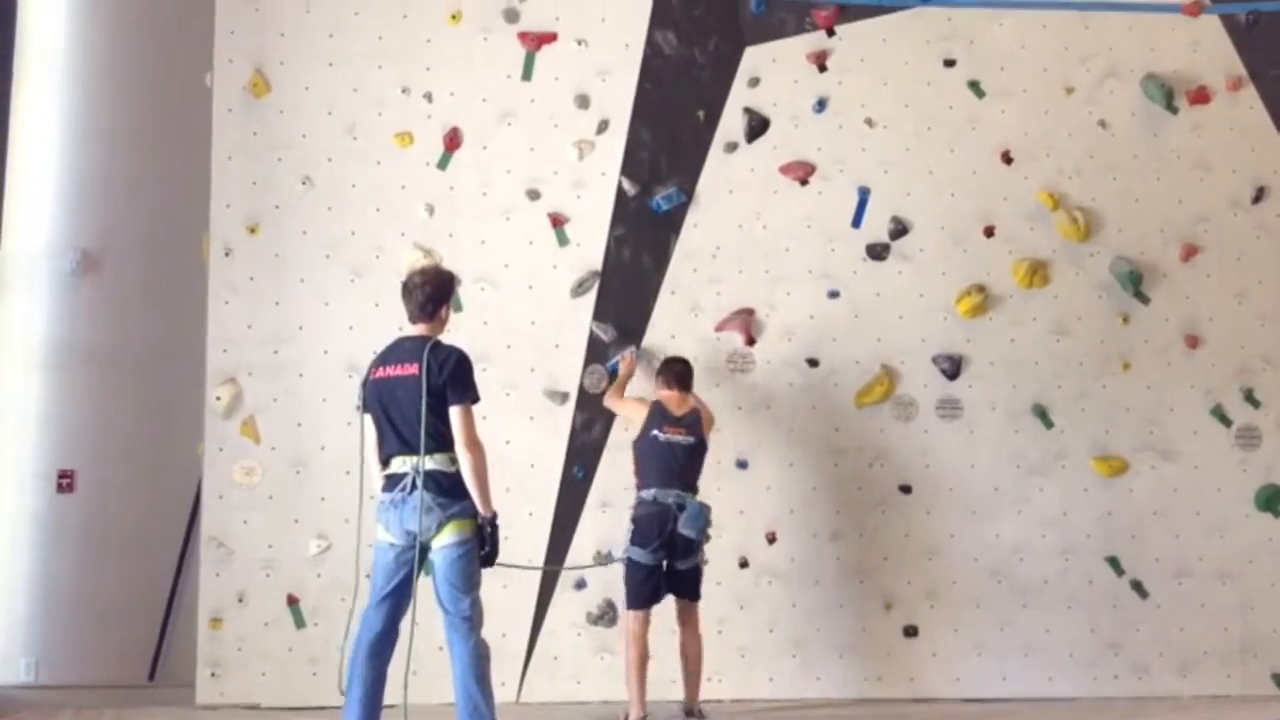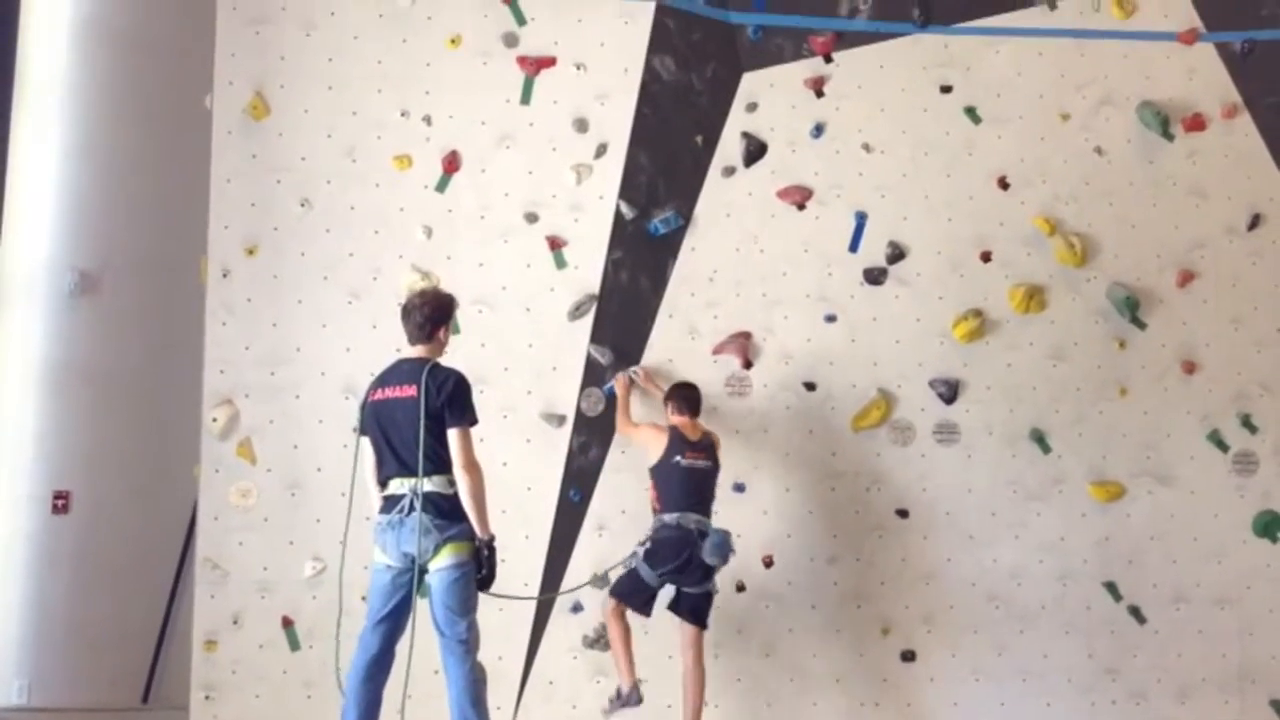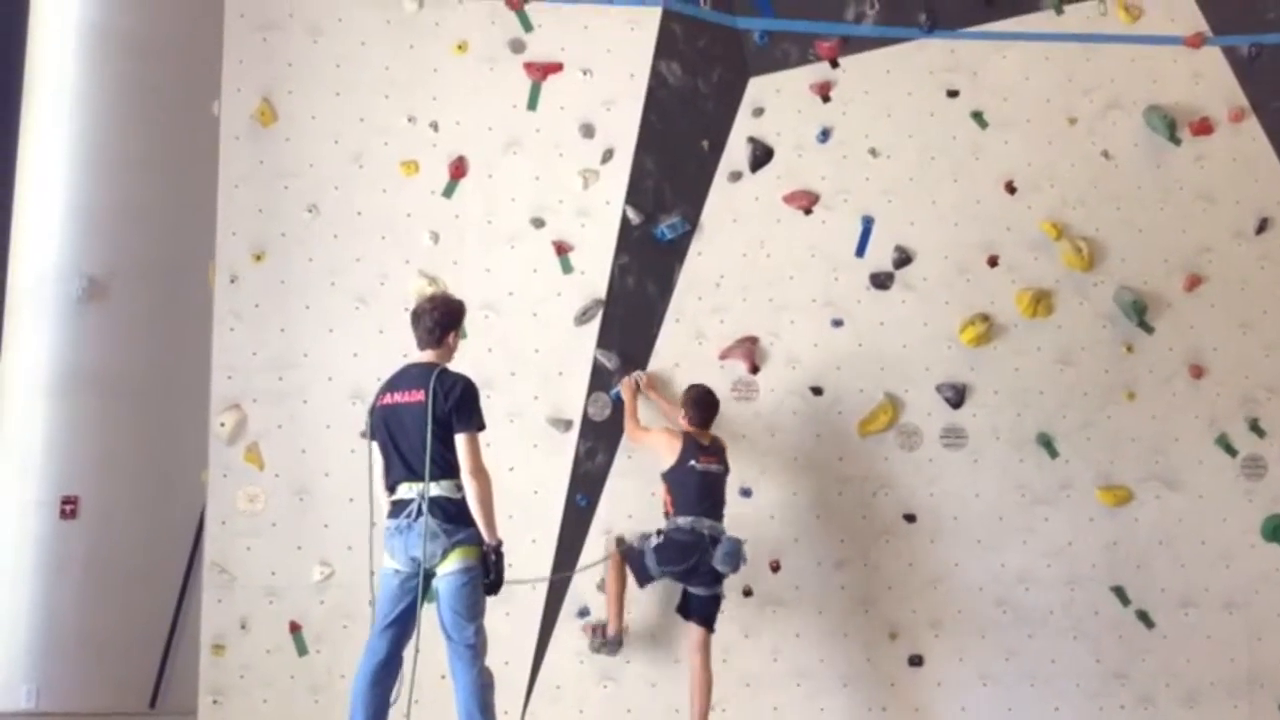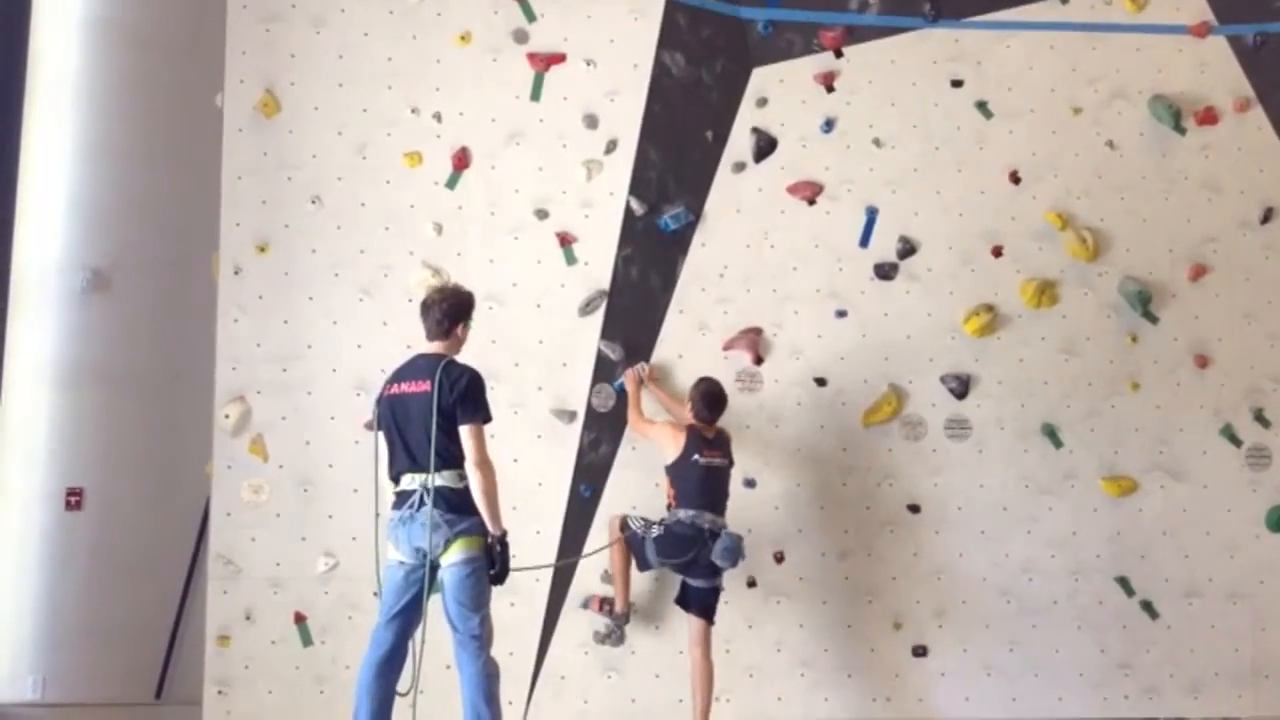
dt=0.3s
person 1, frame 1
left shoulder: (378, 366)
right shoulder: (449, 359)
left elbow: (373, 449)
right elbow: (466, 445)
right wrist: (487, 514)
left hip: (394, 502)
right hip: (445, 502)
left knee: (378, 622)
right knee: (462, 624)
person 1, frame 2
left shoulder: (377, 387)
right shoulder: (447, 381)
left elbow: (371, 471)
right elbow: (464, 467)
right wrist: (485, 537)
left hip: (392, 523)
right hip: (442, 523)
left knee: (374, 643)
right knee: (458, 646)
person 1, frame 3
left shoulder: (386, 392)
right shoulder: (456, 386)
left elbow: (384, 473)
right elbow: (471, 472)
right wrist: (492, 542)
left hip: (400, 528)
right hip: (450, 527)
left knee: (382, 648)
right knee: (465, 650)
person 1, frame 4
left shoulder: (394, 381)
right shoulder: (462, 378)
right elbow: (476, 463)
right wrist: (497, 533)
left hip: (403, 516)
right hip: (453, 518)
left knee: (388, 637)
right knee: (472, 641)
person 2, frame 1
left shoulder: (644, 410)
right shoulder: (702, 418)
left elbow: (610, 398)
left wrist: (625, 372)
right wrist: (685, 389)
left hip: (650, 520)
right hip: (688, 522)
left knee: (637, 622)
right knee: (688, 619)
person 2, frame 2
left shoulder: (659, 436)
right shoulder: (712, 443)
left elbow: (623, 426)
right elbow: (688, 417)
left wrist: (623, 393)
right wrist: (653, 387)
left hip: (668, 542)
right hip: (704, 547)
left knee: (614, 605)
right knee: (692, 645)
left ankle: (627, 686)
person 2, frame 3
left shoulder: (671, 441)
right shoulder: (719, 447)
left elbow: (632, 431)
right elbow: (692, 426)
left wrist: (629, 396)
right wrist: (651, 393)
left hip: (679, 545)
right hip: (714, 553)
left knee: (617, 548)
right knee: (699, 648)
left ankle: (612, 632)
person 2, frame 4
left shoulder: (674, 435)
right shoulder: (724, 440)
left elbow: (635, 421)
right elbow: (692, 420)
left wrist: (633, 388)
right wrist: (653, 386)
left hip: (679, 537)
right hip: (712, 546)
left knee: (618, 523)
right knee: (700, 642)
left ankle: (619, 610)
